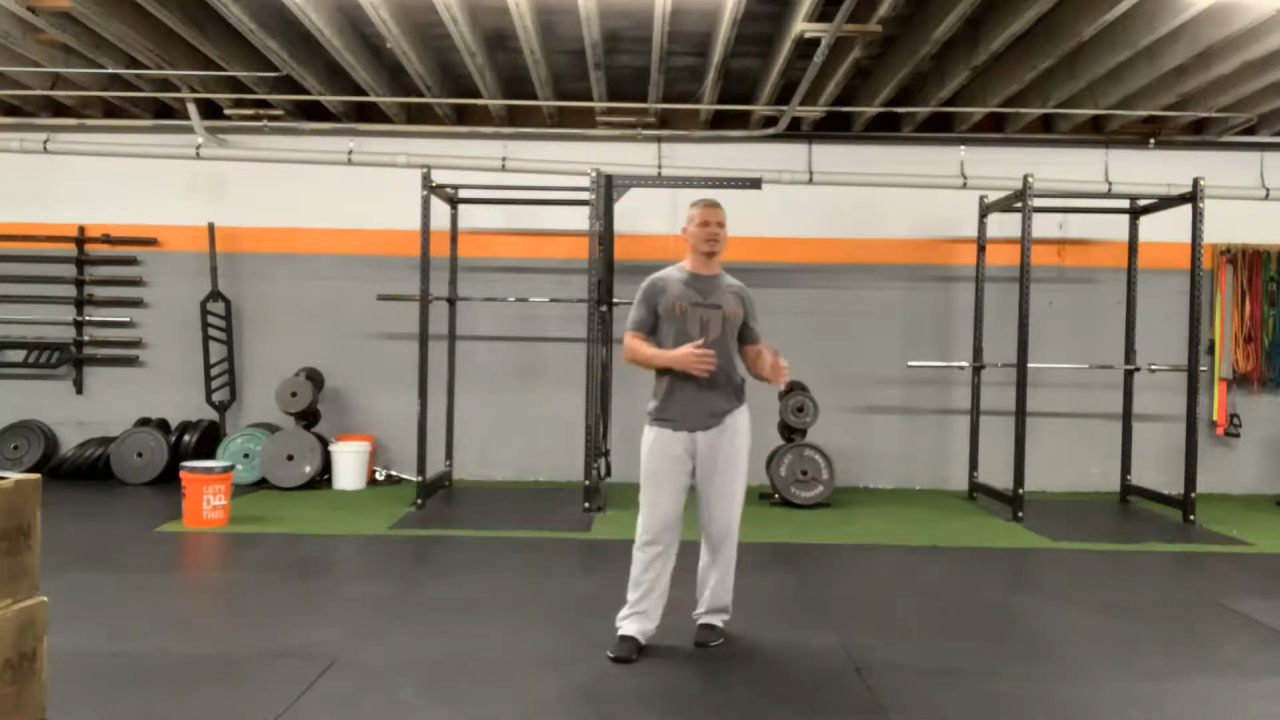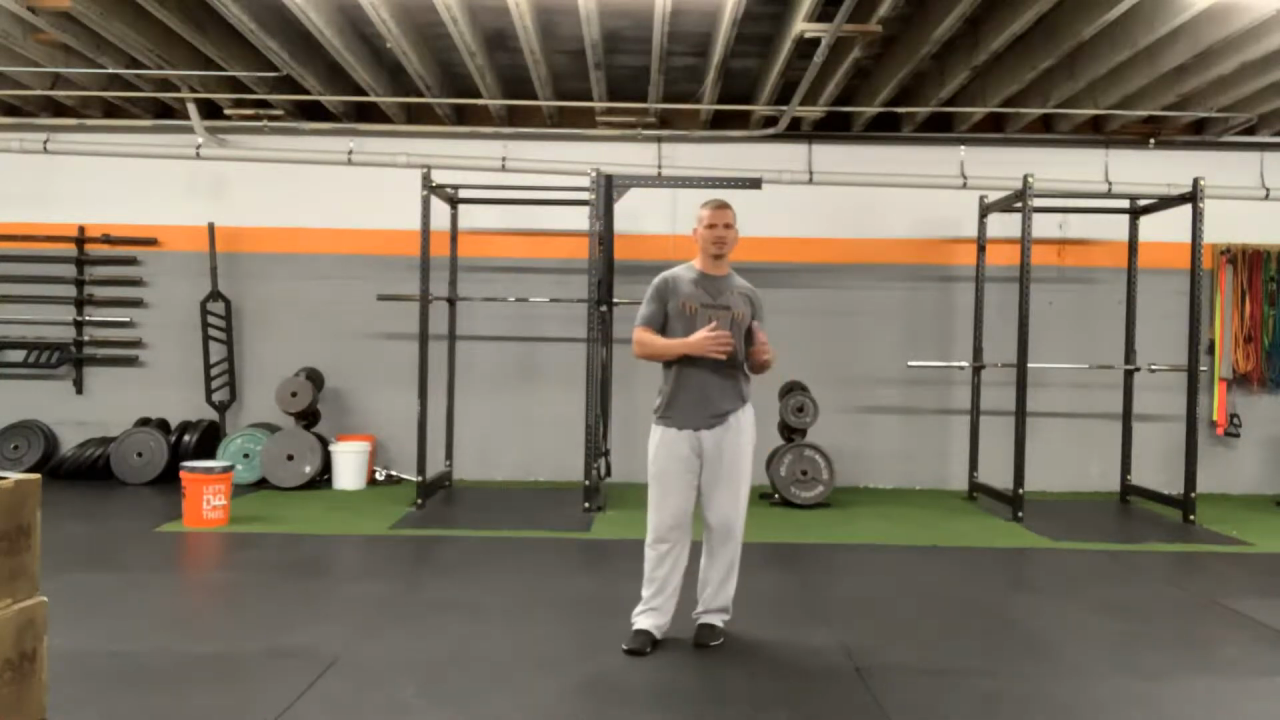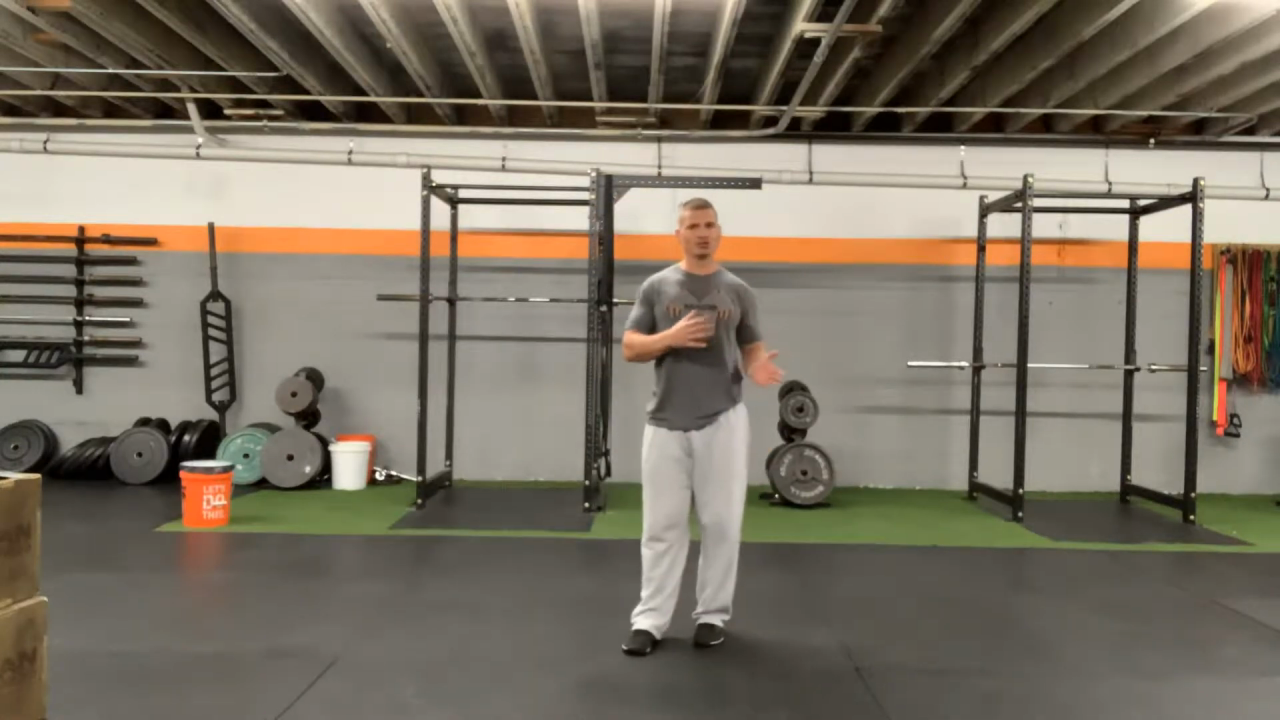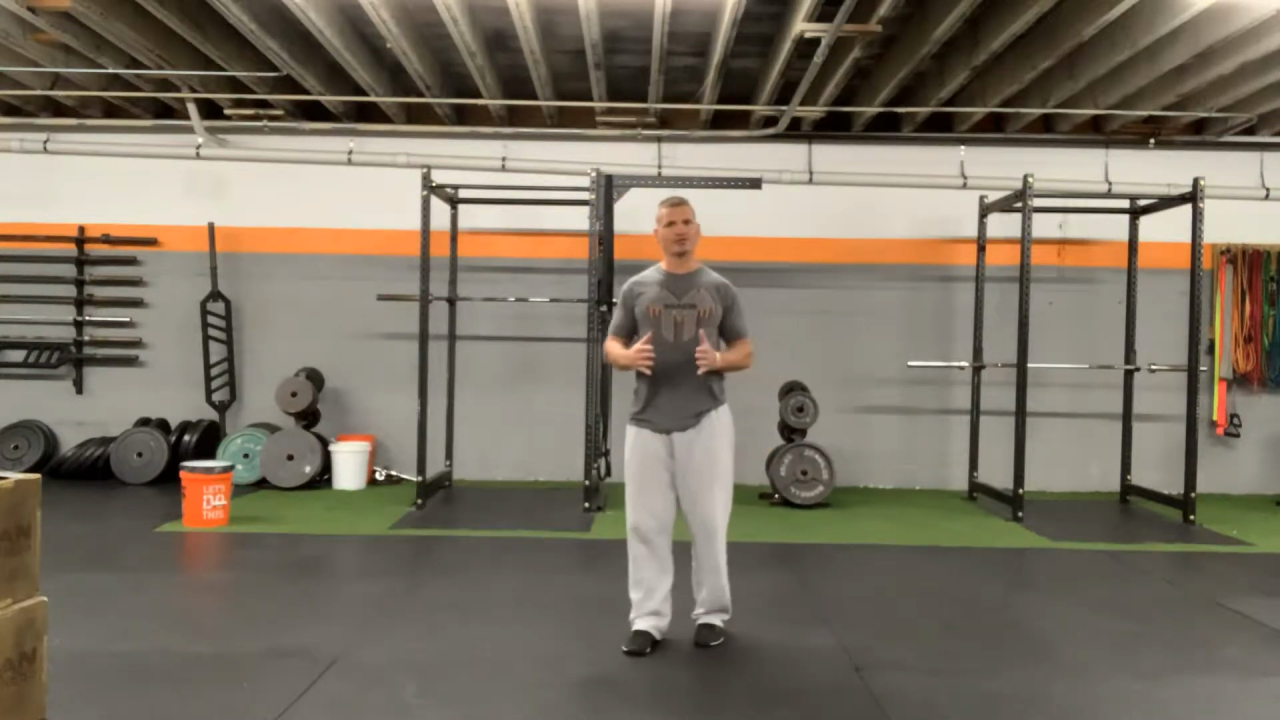
dt=0.4s
person 1, frame 1
left shoulder: (739, 293)
right shoulder: (657, 285)
left elbow: (753, 354)
right elbow: (631, 347)
left wrist: (770, 369)
right wrist: (674, 358)
left hip: (726, 422)
right hip: (667, 423)
left knee: (721, 525)
right knee: (656, 526)
left ankle: (713, 613)
right ankle: (635, 624)
person 1, frame 2
left shoulder: (747, 294)
right shoulder: (667, 284)
left elbow: (755, 359)
right elbow: (640, 343)
left wrist: (764, 356)
right wrist: (689, 344)
left hip: (731, 421)
right hip: (674, 423)
left knee: (724, 523)
right knee: (666, 525)
left ankle: (712, 614)
right ankle: (650, 619)
person 1, frame 3
left shoulder: (738, 290)
right shoulder: (656, 286)
left elbow: (754, 348)
right elbow: (630, 345)
left wrist: (759, 368)
right wrist: (669, 338)
left hip: (722, 421)
right hip: (666, 422)
left knee: (721, 523)
right knee: (662, 525)
left ankle: (712, 614)
right ankle: (650, 618)
person 1, frame 4
left shoulder: (720, 288)
right shoulder: (636, 287)
left elbow: (744, 353)
right elbow: (611, 345)
left wrist: (717, 359)
right wrist: (628, 357)
left hip: (706, 422)
right hip: (648, 424)
left knee: (709, 523)
right knee: (647, 525)
left ankle: (712, 614)
right ankle: (649, 619)
